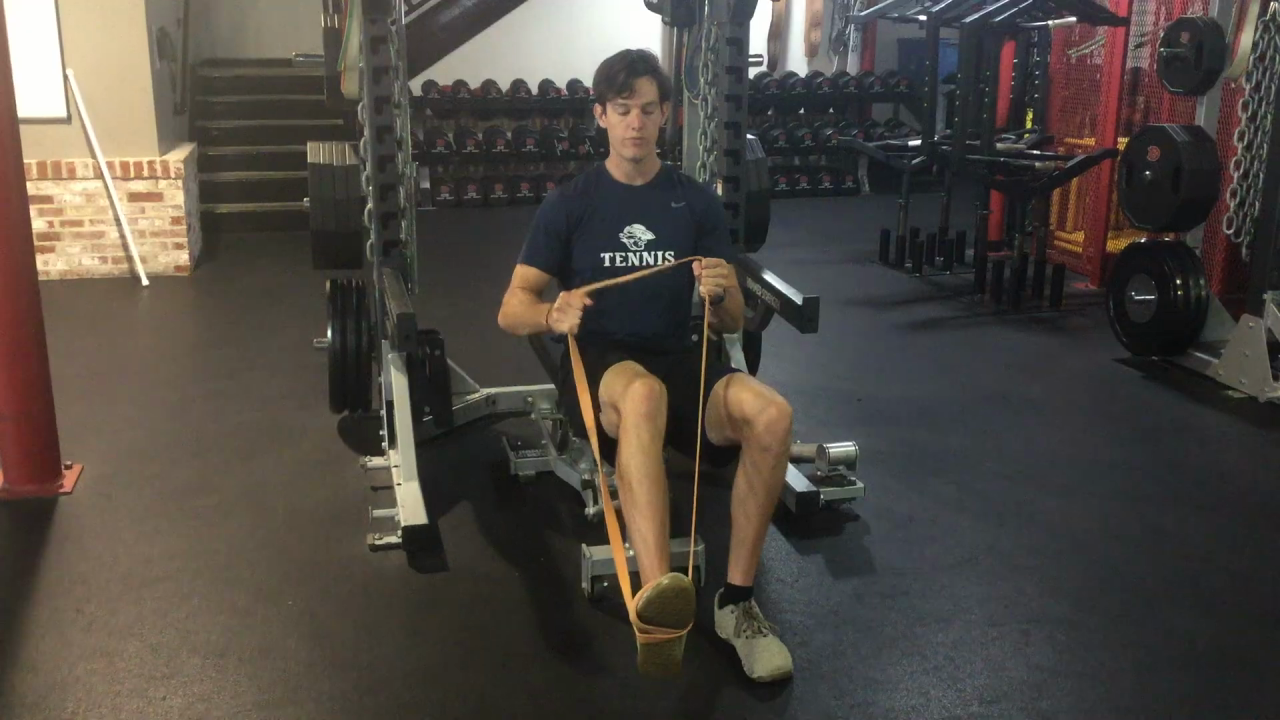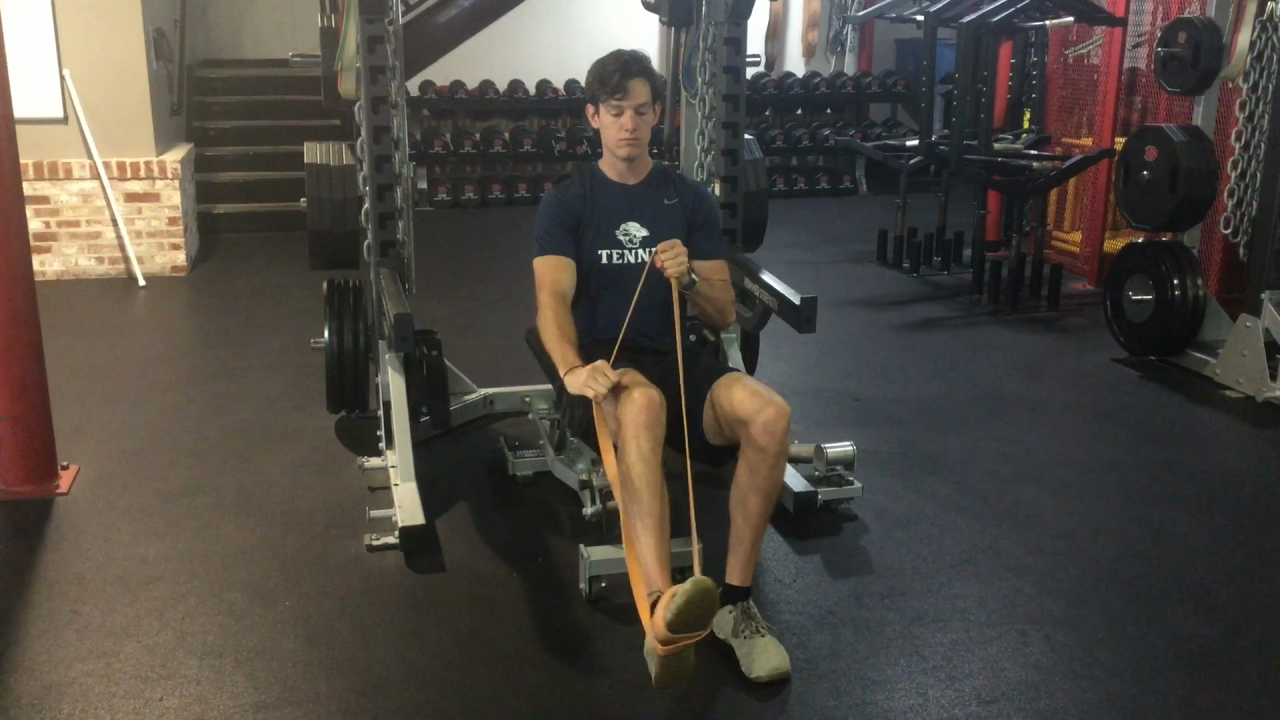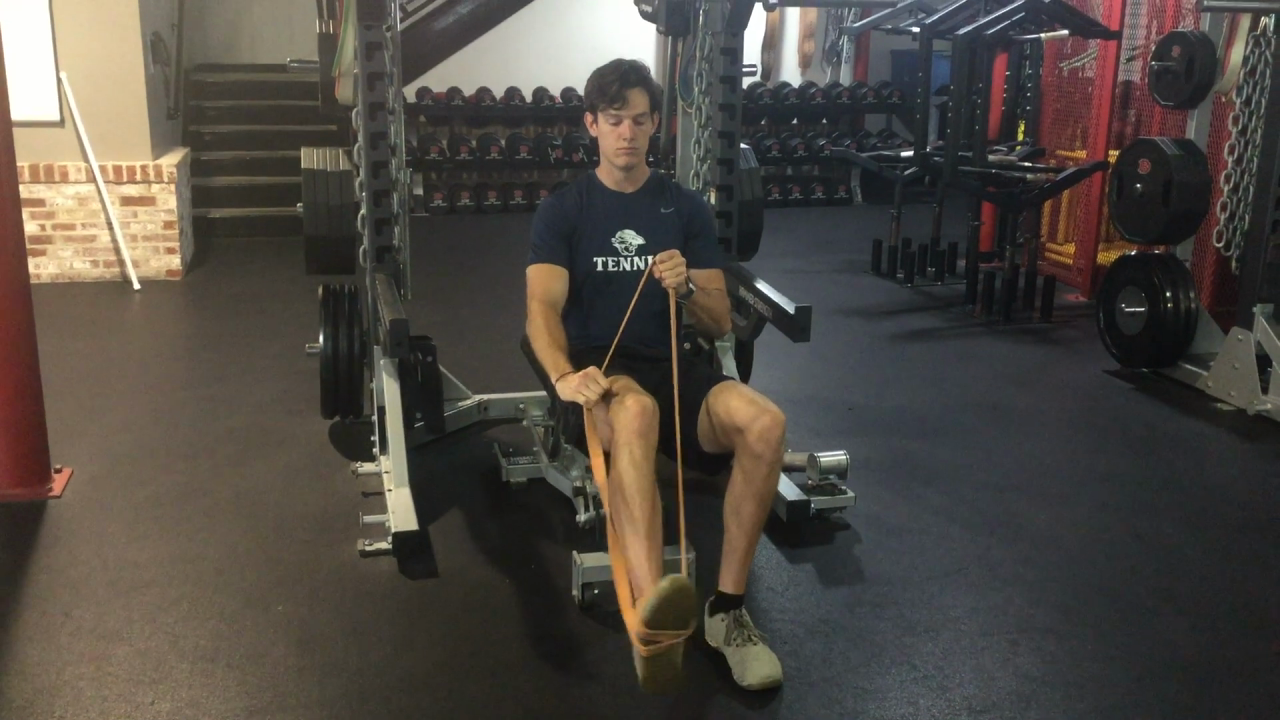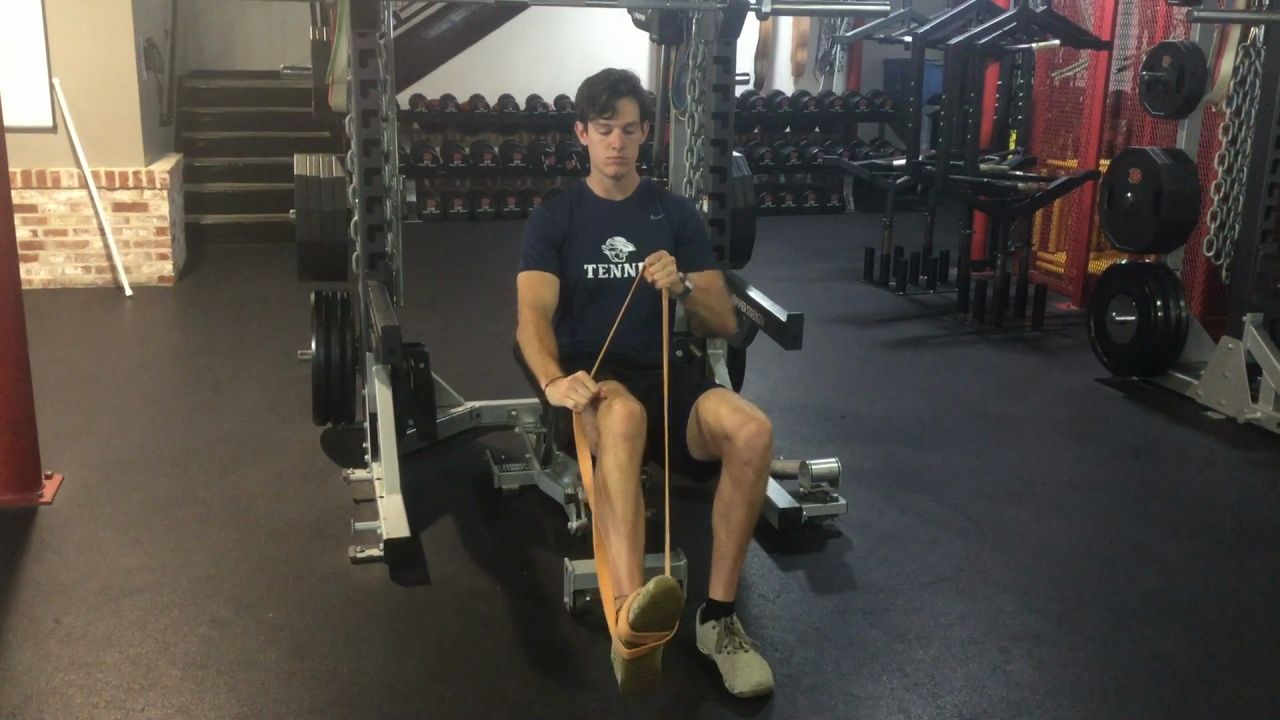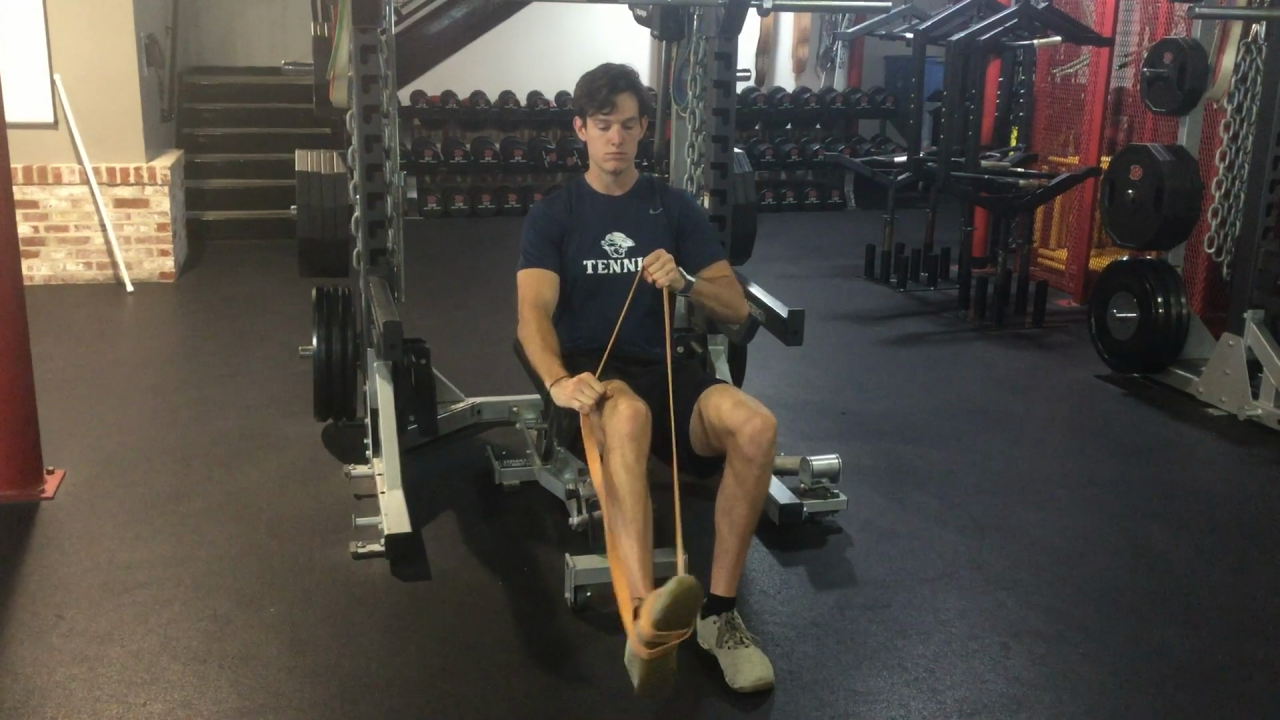
dt=1s
person 1, frame 1
left shoulder: (697, 201)
right shoulder: (568, 203)
left elbow: (732, 322)
right elbow: (510, 310)
left wrist: (720, 294)
right wrist: (551, 313)
left hip: (679, 359)
right hip: (599, 367)
left knee: (771, 415)
right knee: (643, 393)
left ankle: (737, 601)
right ankle: (657, 596)
person 1, frame 2
left shoulder: (690, 198)
right shoulder: (565, 203)
left elbow: (724, 314)
right elbow: (553, 299)
left wrist: (689, 279)
right wrist: (572, 370)
left hip: (677, 358)
right hip: (606, 365)
left knee: (769, 415)
right knee: (641, 403)
left ankle: (736, 600)
right ankle: (663, 608)
person 1, frame 3
left shoulder: (687, 207)
right shoulder: (562, 210)
left elbow: (719, 324)
right elbow: (543, 307)
left wrist: (686, 289)
right wrist: (563, 376)
left hip: (670, 365)
right hip: (599, 371)
left knee: (765, 424)
right knee: (635, 411)
left ankle: (727, 609)
right ankle: (654, 614)
person 1, frame 4
left shoulder: (676, 213)
right shoulder: (553, 218)
left elbow: (723, 322)
right elbow: (534, 313)
left wrist: (680, 286)
right wrist: (553, 379)
left hip: (660, 371)
right hip: (589, 379)
left knee: (752, 431)
right knee: (622, 414)
left ankle: (719, 616)
right ankle: (630, 616)
person 1, frame 5
left shoulder: (675, 206)
right shoulder: (552, 214)
left elbow: (737, 307)
right elbow: (534, 312)
left wrist: (684, 281)
right wrist: (558, 380)
left hip: (660, 366)
right hip: (590, 373)
left knee: (756, 427)
right knee: (627, 416)
left ankle: (720, 610)
right ankle: (646, 619)
